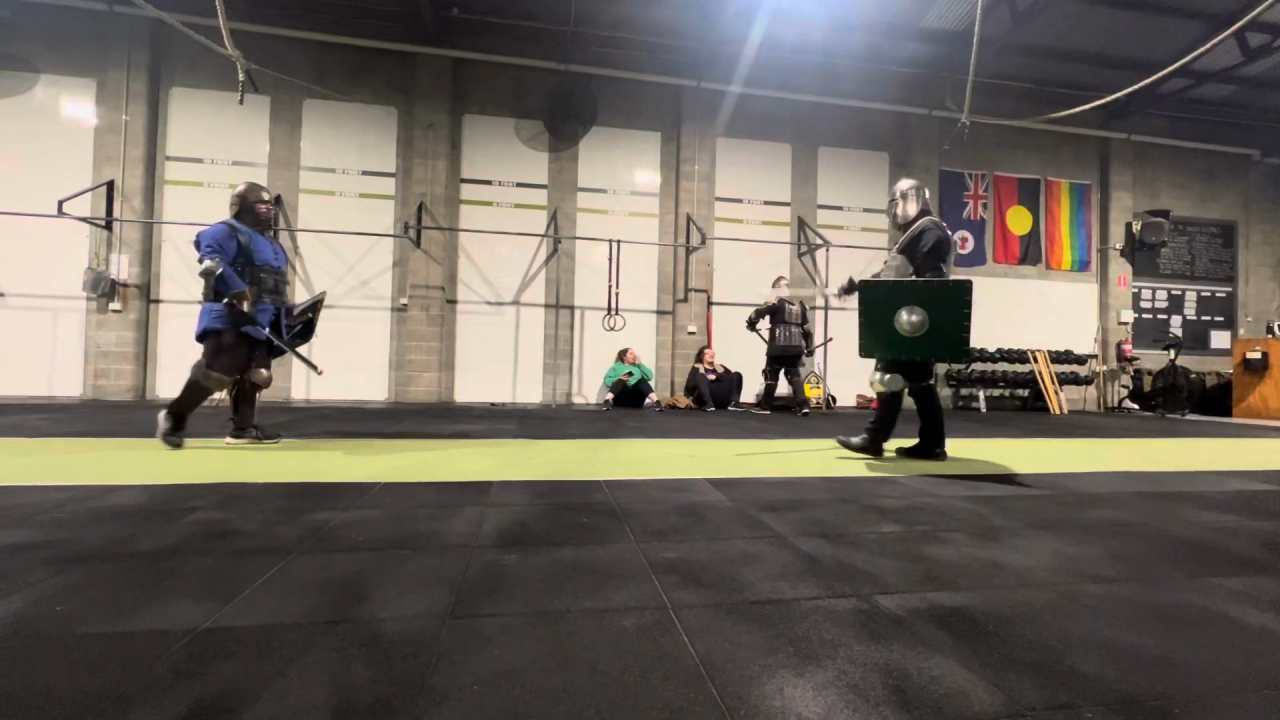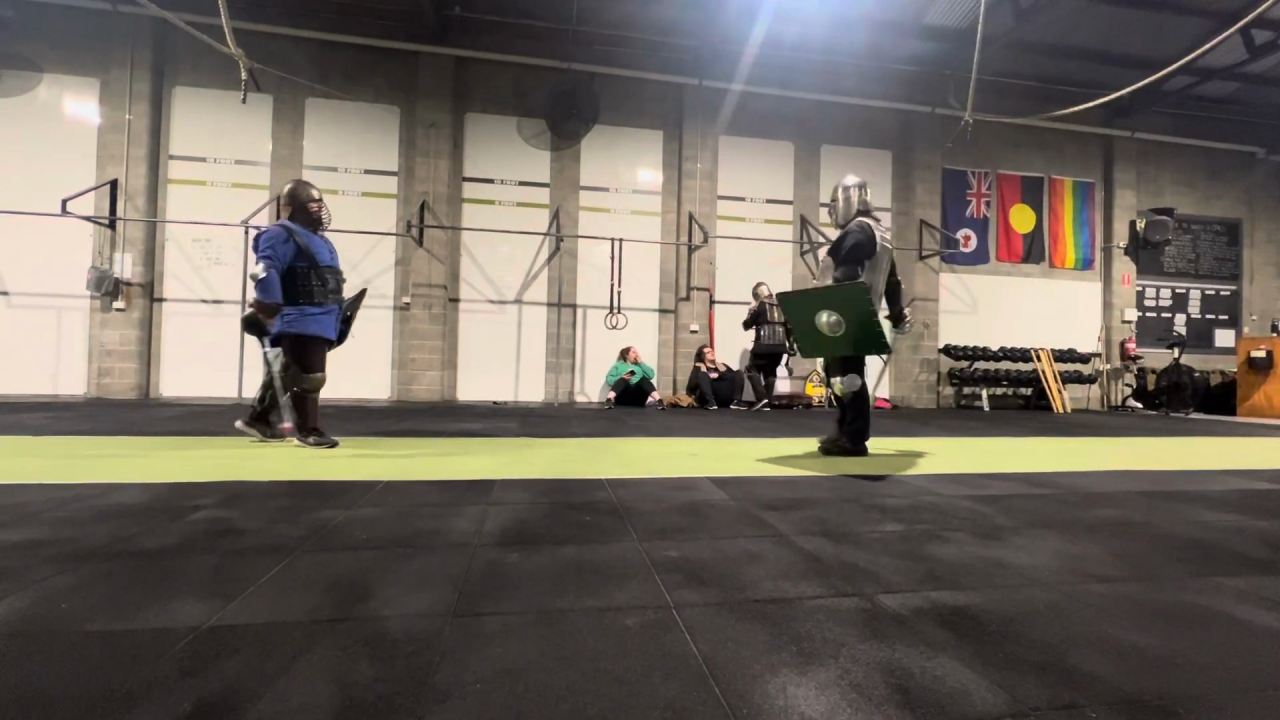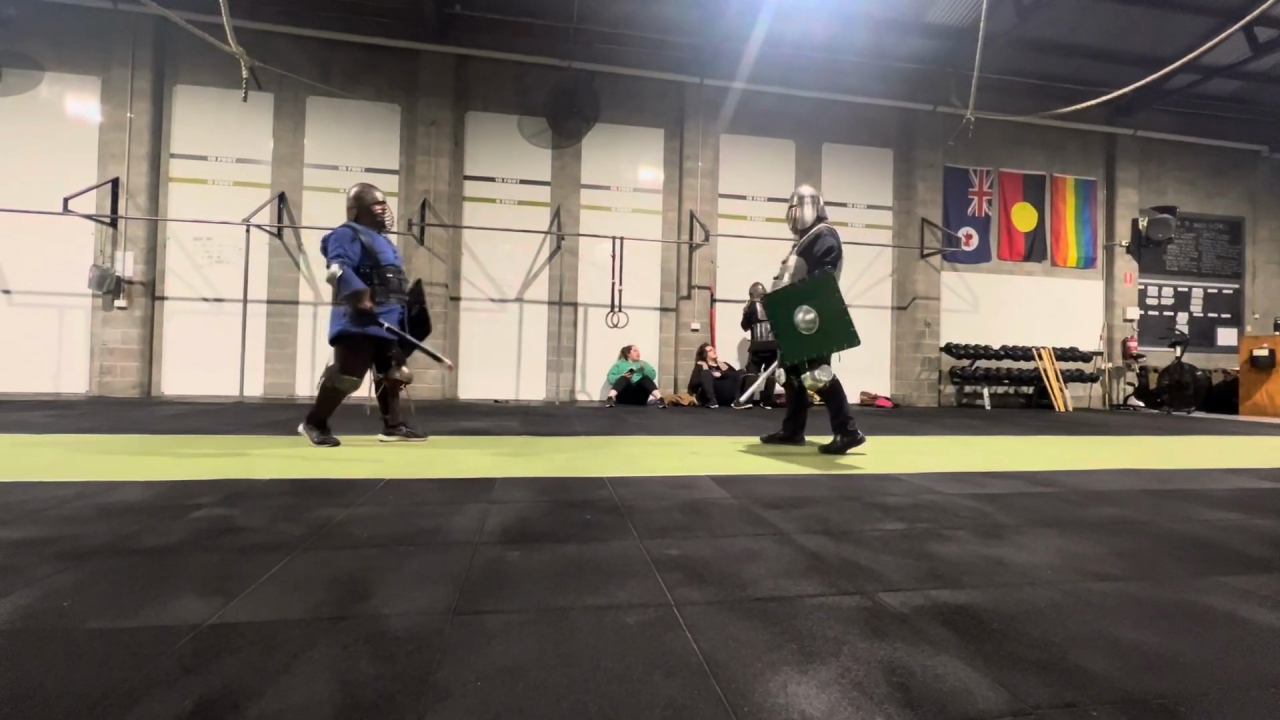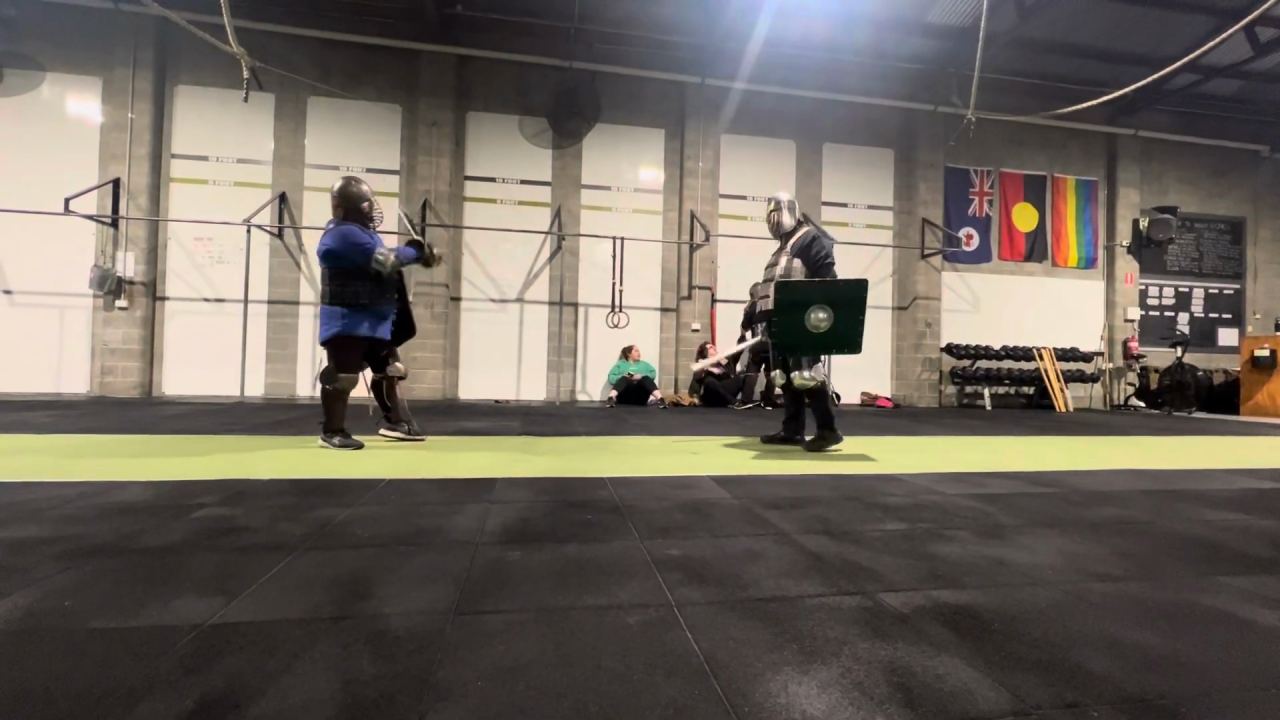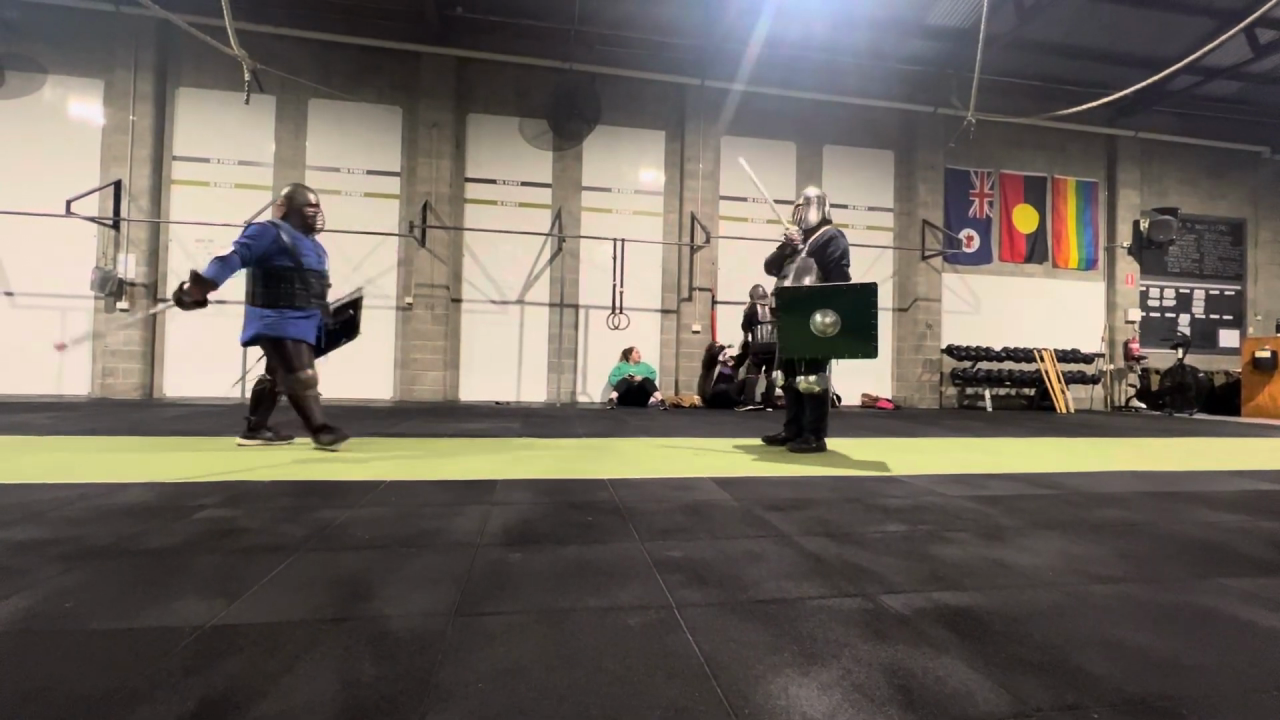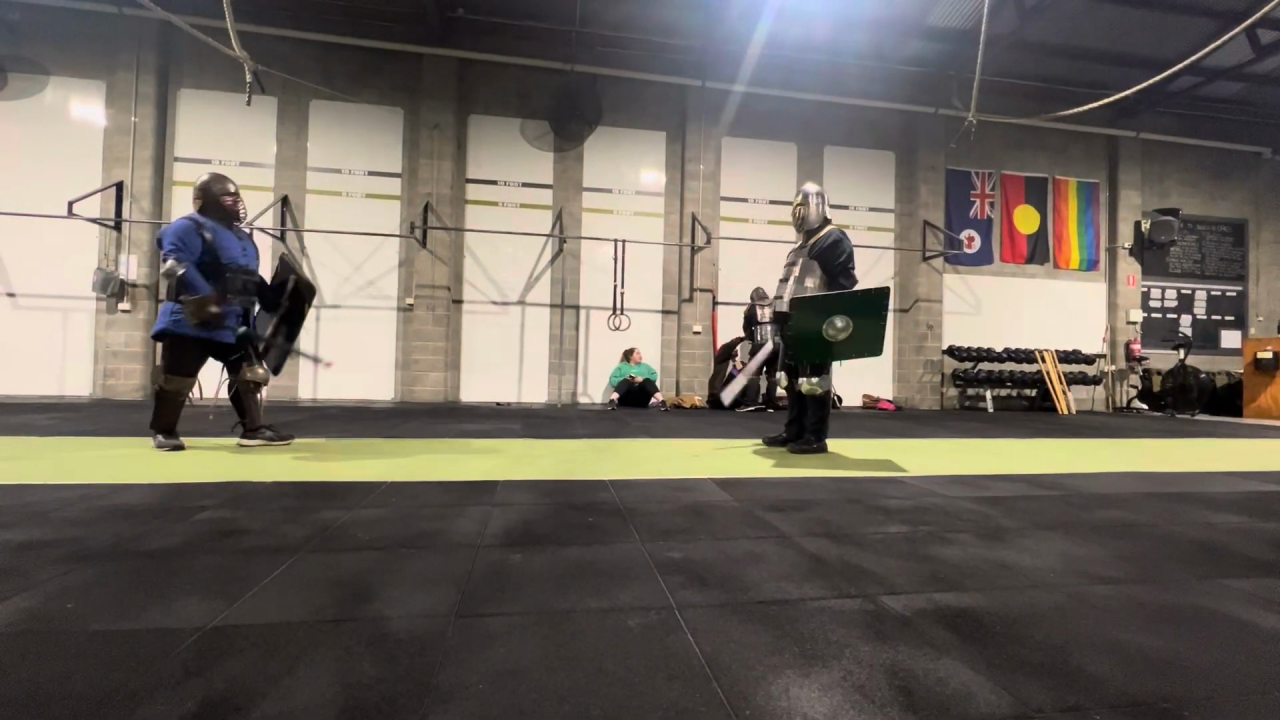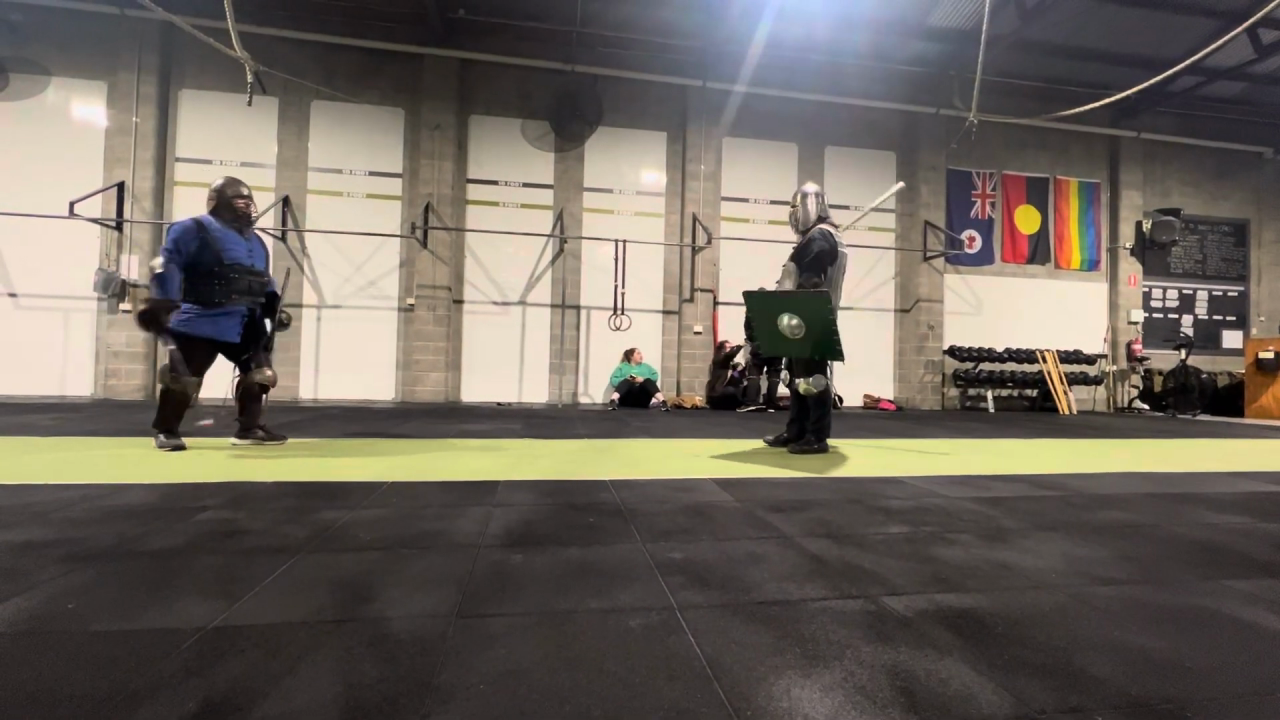
dt=0.7s
person 1, frame 1
left shoulder: (930, 230)
right shoulder: (917, 233)
left elbow: (931, 276)
right elbow: (894, 272)
right wrist: (857, 285)
left knee: (890, 374)
right knee: (920, 380)
left ankle: (875, 438)
right ankle: (932, 444)
person 1, frame 2
left shoulder: (857, 231)
right shoulder: (875, 232)
left elbow: (845, 277)
right elbow: (888, 277)
right wrist: (898, 313)
left knee: (847, 377)
right knee: (840, 372)
left ankle: (855, 439)
right ankle: (847, 434)
person 1, frame 3
left shoulder: (824, 236)
right shoulder: (807, 240)
left elbow: (821, 278)
left knee: (817, 374)
right knee: (792, 375)
left ankle: (847, 431)
right ankle: (792, 430)
person 1, frame 4
left shoulder: (812, 238)
right shoulder: (780, 249)
left elbow: (826, 276)
right wrist: (762, 319)
left knee: (806, 374)
right knee: (786, 377)
left ankle: (828, 430)
right ankle: (792, 430)
person 1, frame 5
left shoulder: (831, 238)
right shoulder: (798, 244)
left elbow: (839, 279)
right elbow: (773, 268)
right wrist: (787, 245)
left knee: (811, 377)
right knee: (789, 376)
left ankle: (815, 436)
right ankle: (793, 430)
person 1, frame 6
left shoulder: (834, 239)
right shoulder: (802, 243)
left elbow: (843, 281)
right wrist: (779, 317)
left knee: (814, 378)
right knee: (792, 377)
left ankle: (816, 437)
right ankle: (794, 431)
person 1, frame 7
left shoulder: (819, 237)
right shoulder: (818, 237)
left elbow: (810, 282)
left knee: (812, 377)
right knee: (797, 377)
left ankle: (817, 437)
right ankle: (796, 431)
person 2, frame 1
left shoulder: (270, 242)
right shoulder: (225, 233)
left elbow: (276, 283)
right elbow: (213, 267)
left wrist: (280, 320)
right wrist: (240, 297)
left hip: (261, 321)
right hip: (231, 318)
left knee: (256, 373)
right knee: (218, 369)
left ankle: (244, 428)
right ankle: (174, 416)
person 2, frame 2
left shoulder: (317, 238)
right shoulder: (281, 235)
left elbow: (326, 279)
right elbow: (265, 273)
left wrist: (338, 314)
right wrist: (265, 308)
left hip: (320, 319)
right hip: (299, 318)
left knee: (294, 372)
right knee: (307, 374)
left ankle: (256, 419)
right ankle: (307, 430)
person 2, frame 3
left shoulder: (381, 239)
right shoulder: (348, 235)
right elbow: (337, 270)
left wrist: (401, 313)
right wrist: (359, 296)
left hip: (386, 321)
right hip: (359, 320)
left knee: (393, 372)
right knee: (346, 373)
left ankle: (394, 426)
right ankle: (315, 424)
person 2, frame 4
left shoulder: (358, 232)
right shoulder: (344, 235)
left elbow: (383, 265)
right elbow: (386, 259)
right wrist: (421, 251)
left hip: (372, 318)
right hip: (348, 319)
left knee: (388, 369)
right knee: (342, 375)
left ankle: (397, 423)
right ankle: (332, 433)
person 2, frame 5
left shoulder: (309, 243)
right shoulder: (270, 233)
right elbow: (234, 257)
left wrist: (322, 317)
right wrist: (200, 285)
left hip: (299, 322)
right hip: (279, 321)
left knee: (277, 376)
right knee: (300, 375)
left ankle: (255, 429)
right ankle: (320, 429)
person 2, frame 6
left shoulder: (242, 237)
right shoulder: (187, 229)
left elbow: (252, 279)
right elbow: (178, 268)
left wrist: (271, 299)
right wrist: (204, 303)
left hip: (234, 323)
right hip: (191, 321)
left knee: (249, 374)
right knee: (176, 379)
left ankle: (254, 429)
right ankle: (163, 432)
person 2, frame 7
left shoulder: (254, 240)
right shoulder: (195, 230)
left elbow: (263, 281)
right elbow: (167, 266)
left wrist: (275, 309)
right wrist: (160, 306)
left hip: (247, 323)
right hip: (203, 320)
left knee: (260, 373)
right knee: (184, 377)
left ankle: (249, 429)
right ankle: (166, 431)
